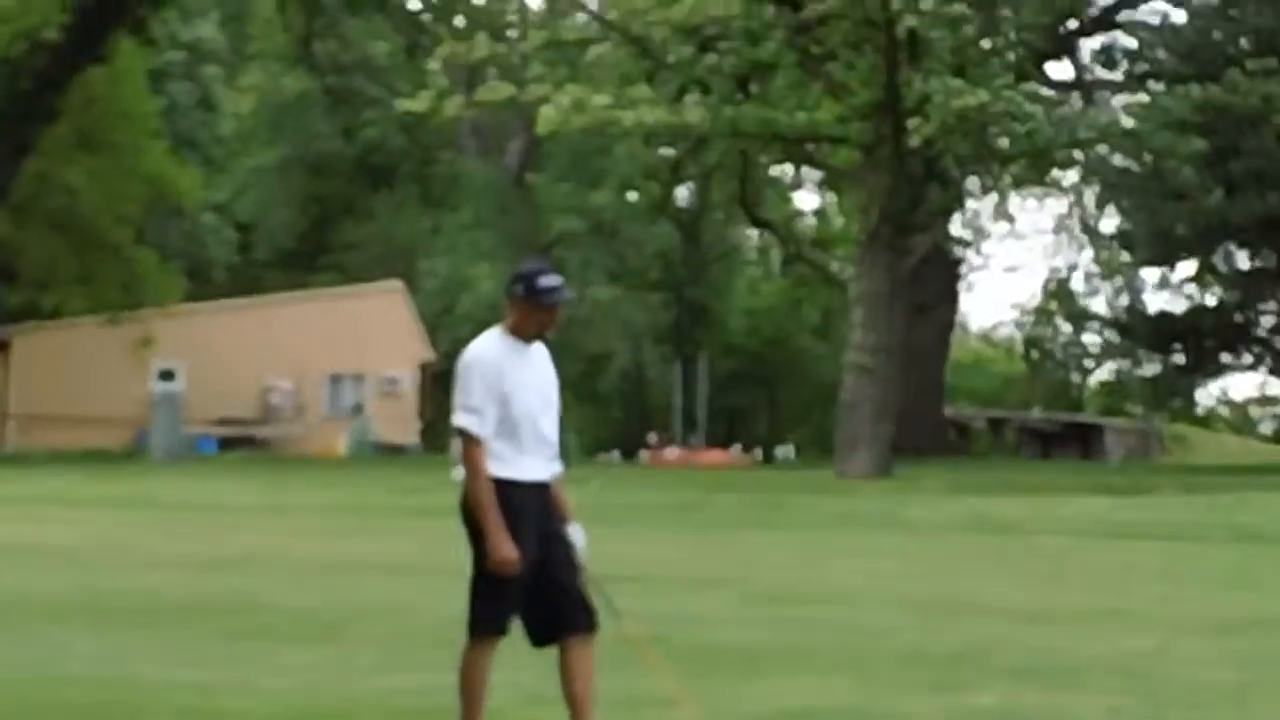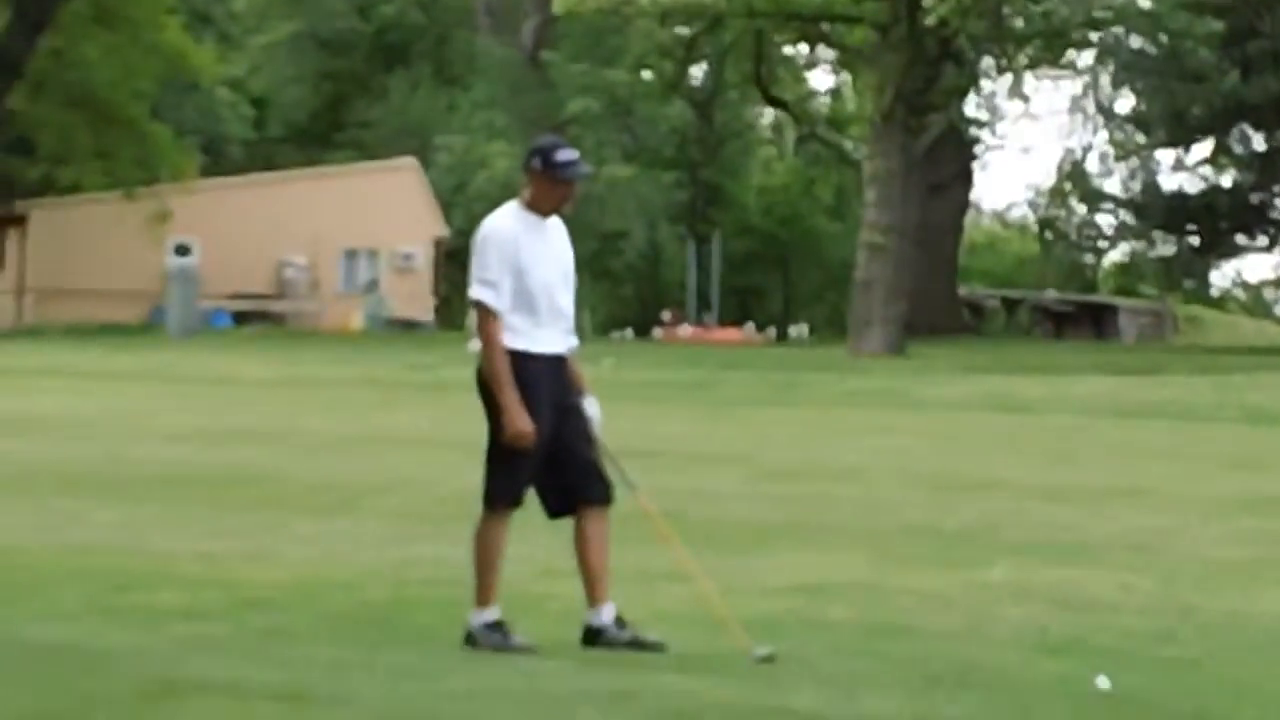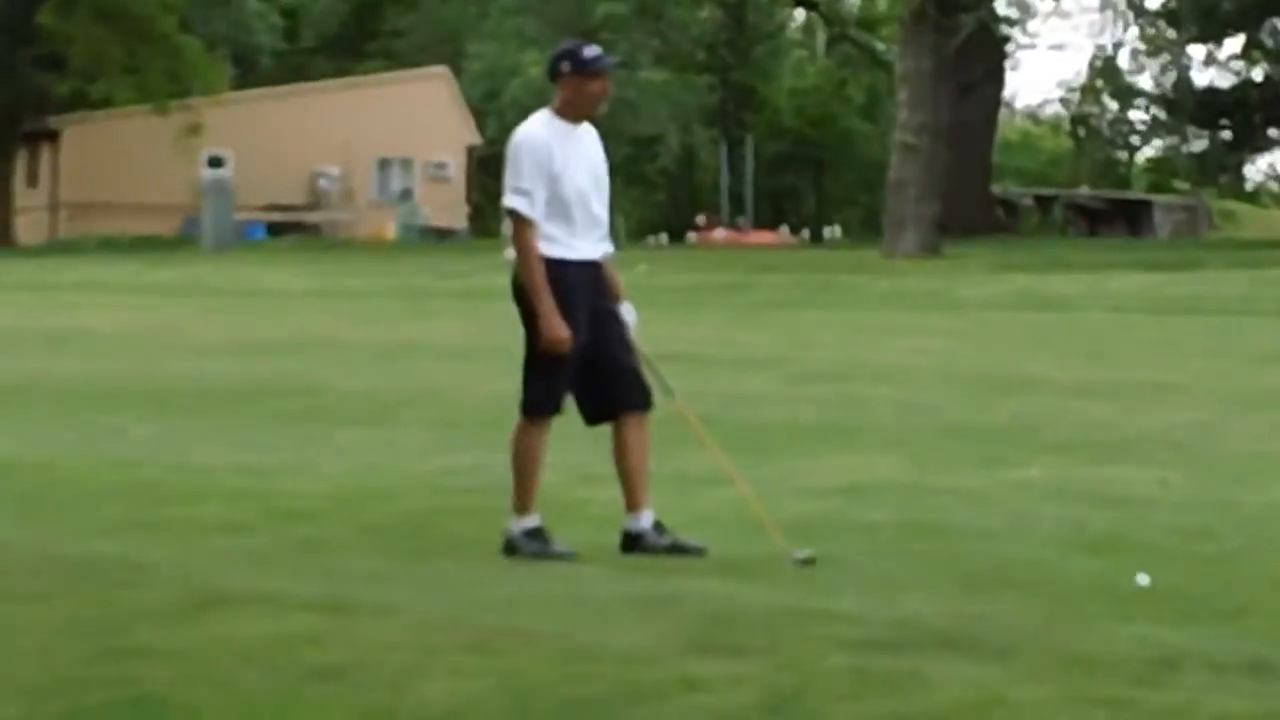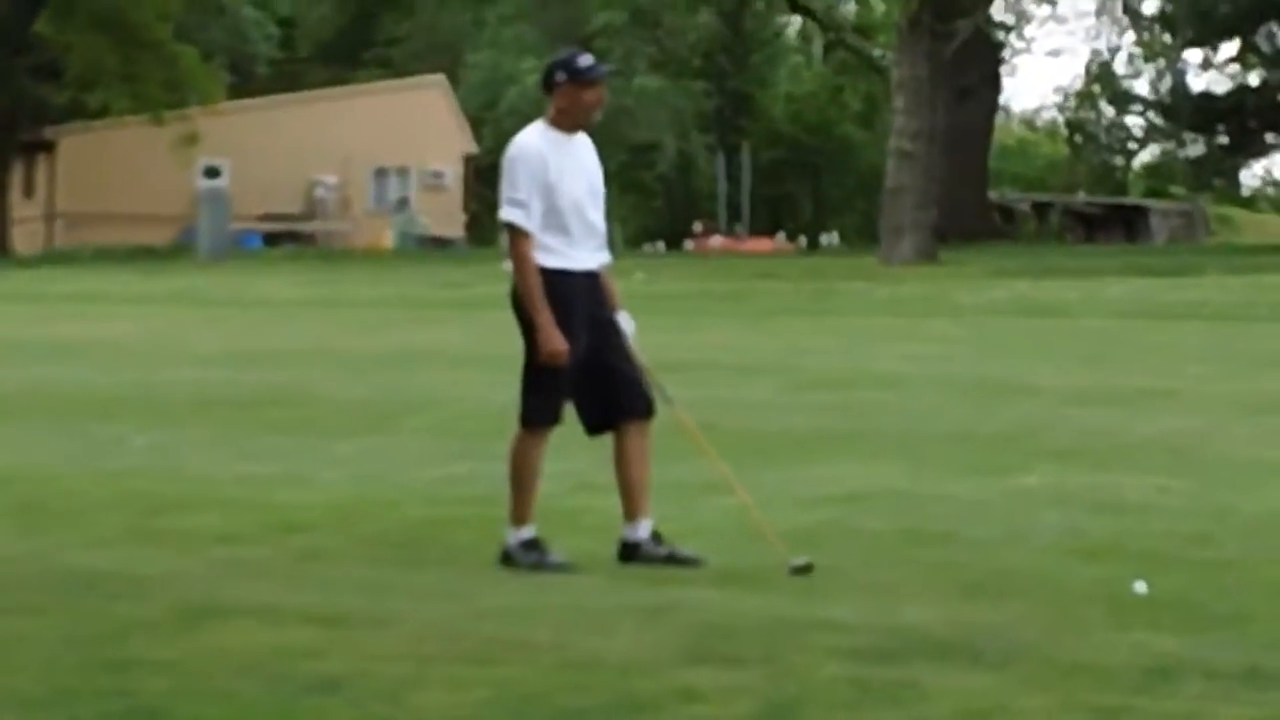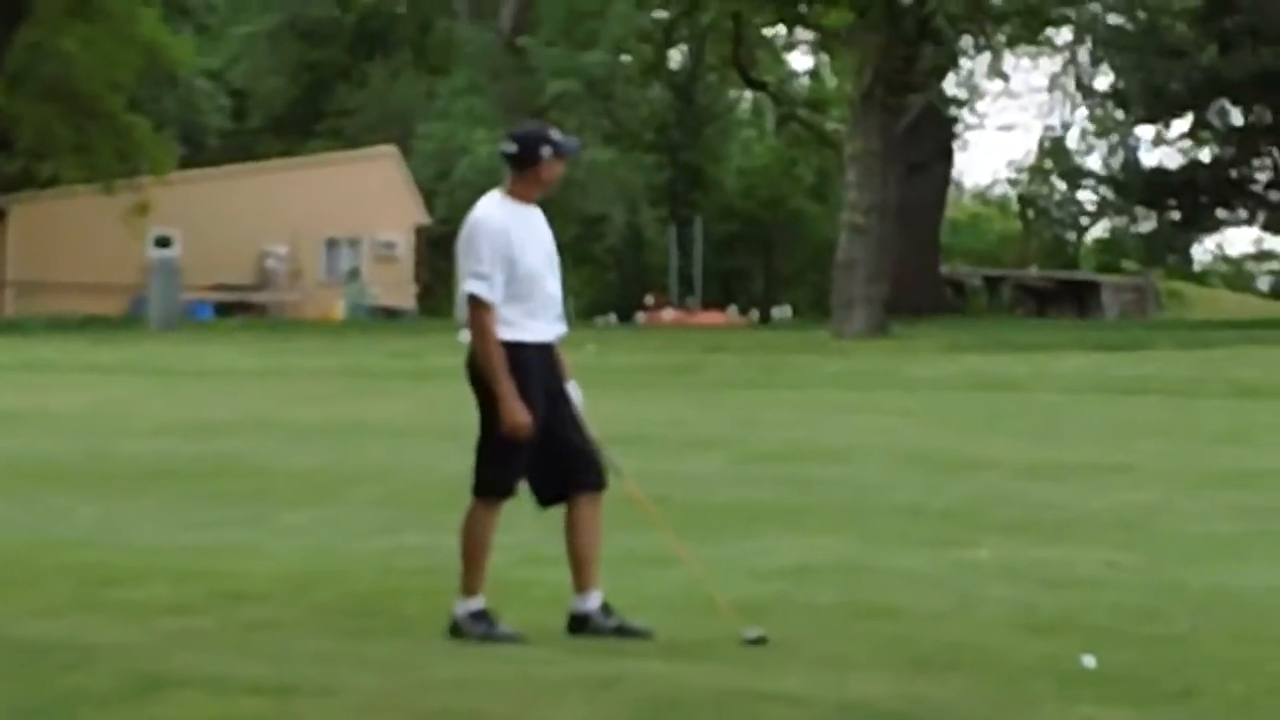
dt=0.5s
person 1, frame 1
left shoulder: (541, 354)
right shoulder: (484, 357)
right elbow: (473, 452)
left wrist: (566, 516)
right wrist: (496, 535)
left hip: (539, 500)
right hip: (501, 497)
left knee: (577, 621)
right knee: (488, 629)
person 1, frame 2
left shoulder: (557, 229)
right shoulder: (500, 230)
right elbow: (489, 324)
left wrist: (582, 389)
right wrist: (510, 406)
left hip: (555, 373)
right hip: (516, 370)
left knee: (593, 494)
right knee: (502, 500)
left ankle: (602, 620)
right ankle: (483, 619)
person 1, frame 3
left shoulder: (588, 136)
right shoulder: (533, 138)
right elbow: (524, 232)
left wrist: (616, 294)
right wrist: (547, 313)
left hip: (590, 280)
right hip: (551, 277)
left knee: (631, 400)
right knee: (539, 407)
left ankle: (640, 525)
right ankle: (522, 526)
person 1, frame 4
left shoulder: (584, 145)
right shoulder: (529, 150)
right elbow: (521, 244)
left wrist: (614, 306)
right wrist: (545, 325)
left hip: (588, 291)
right hip: (551, 290)
left knee: (633, 409)
right knee: (539, 419)
left ankle: (638, 535)
right ankle: (519, 538)
person 1, frame 5
left shoulder: (533, 216)
right shoulder: (490, 221)
right elbow: (481, 317)
left wrist: (562, 375)
right wrist: (507, 398)
left hip: (542, 363)
right hip: (508, 362)
left knee: (585, 480)
right knee: (492, 490)
left ankle: (588, 606)
right ankle: (468, 609)
